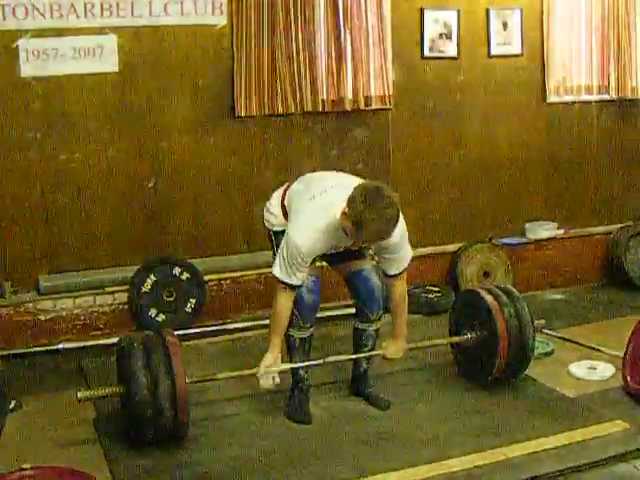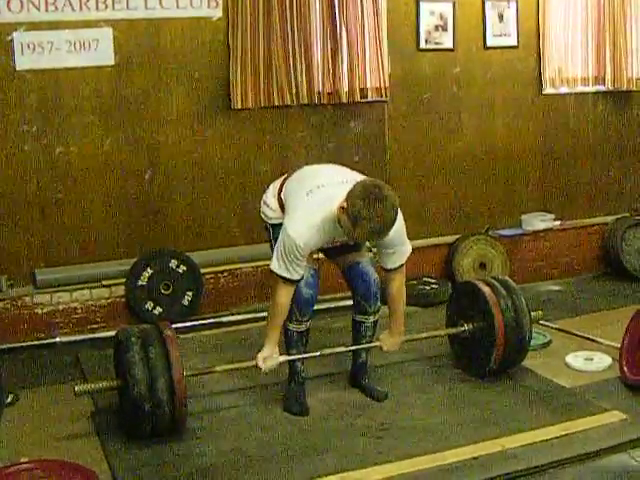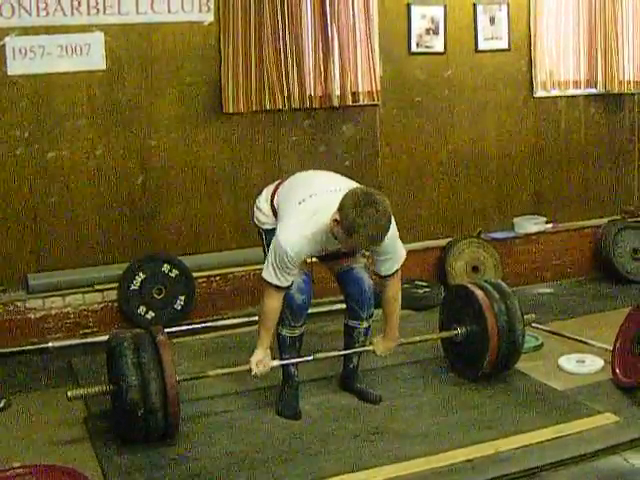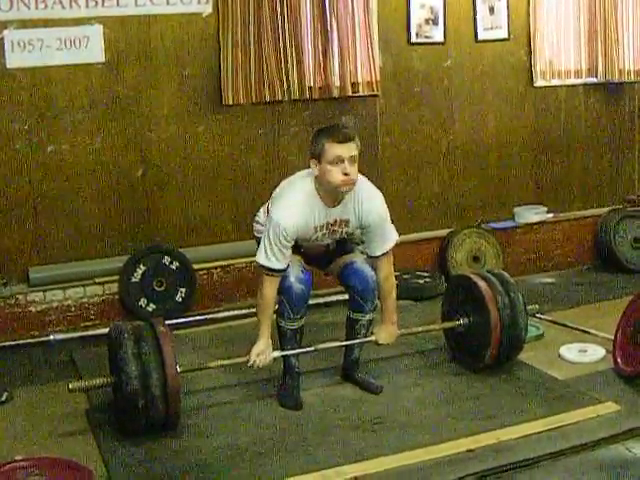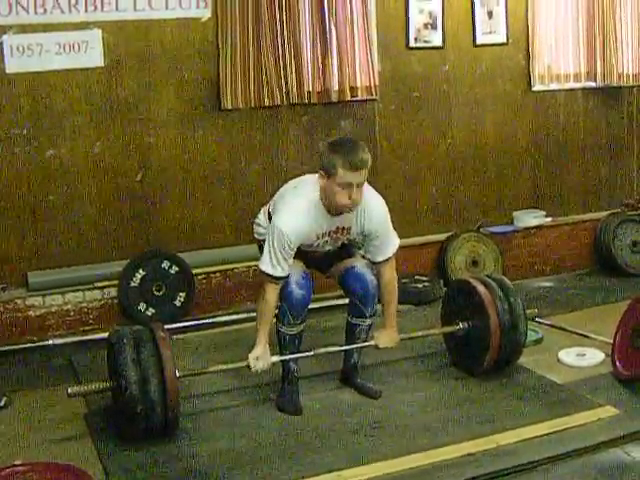
dt=1s
person 1, frame 1
left shoulder: (392, 226)
right shoulder: (305, 233)
left elbow: (396, 281)
right elbow: (284, 293)
left wrist: (399, 337)
right wrist: (274, 351)
left hip: (348, 224)
right hip: (285, 218)
left knee: (371, 290)
right knee: (306, 296)
left ankle: (361, 378)
right ankle: (299, 387)
person 1, frame 2
left shoulder: (390, 220)
right shoulder: (302, 227)
left elbow: (395, 275)
right elbow: (284, 288)
left wrist: (396, 331)
right wrist: (270, 344)
right hip: (282, 210)
left knee: (368, 284)
right knee: (304, 290)
left ankle: (360, 371)
right ankle: (296, 379)
person 1, frame 3
left shoulder: (382, 228)
right shoulder: (294, 236)
left elbow: (391, 279)
right elbow: (273, 294)
left wrist: (390, 335)
right wrist: (262, 348)
right hip: (276, 215)
left knee: (362, 289)
right knee: (296, 295)
left ankle: (351, 375)
right ankle: (290, 382)
person 1, frame 4
left shoulder: (370, 199)
right shoulder: (288, 210)
left elbow: (384, 263)
right elbow: (269, 280)
left wrist: (389, 321)
right wrist: (264, 337)
left hip: (335, 241)
right hip: (284, 243)
left knee: (365, 281)
right knee: (296, 286)
left ankle: (352, 365)
right ankle: (290, 373)
person 1, frame 5
left shoulder: (374, 207)
right shoulder: (291, 217)
left elbow: (386, 268)
right elbow: (271, 287)
left wrist: (390, 327)
right wrist: (262, 344)
left hip: (336, 244)
right hip: (277, 239)
left knee: (365, 285)
right knee: (296, 292)
left ankle: (351, 369)
right ankle: (289, 379)
